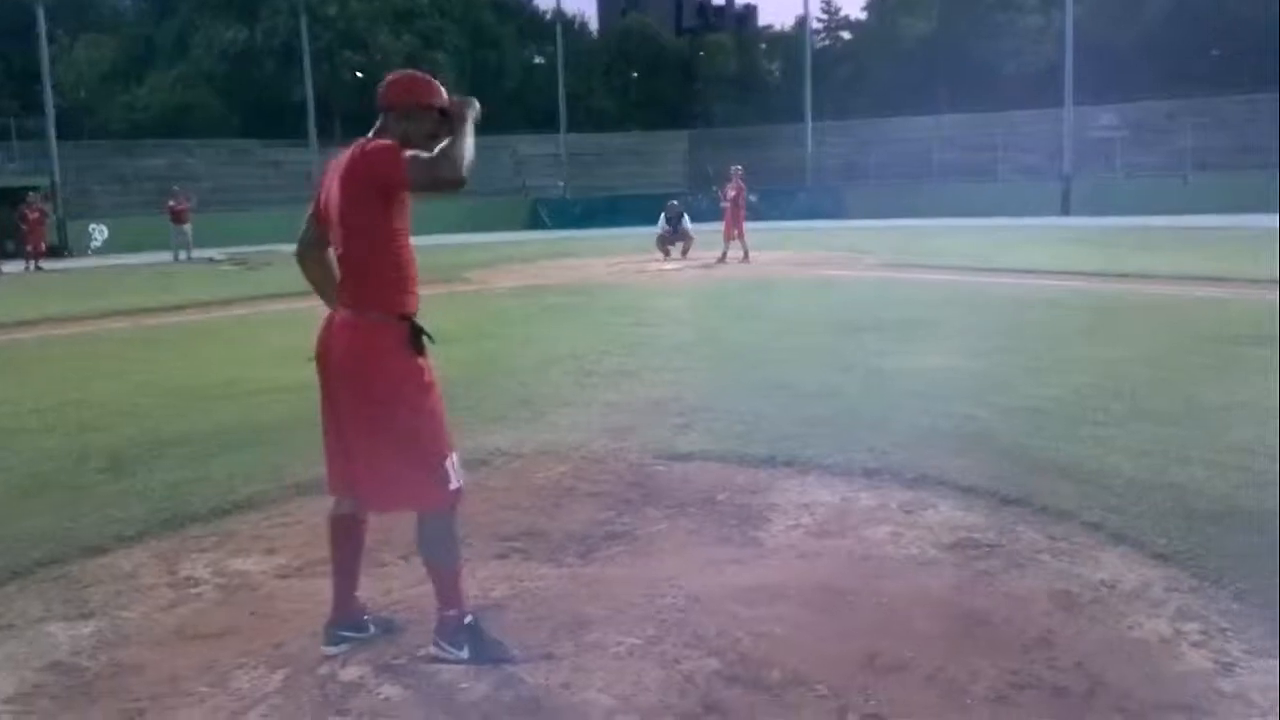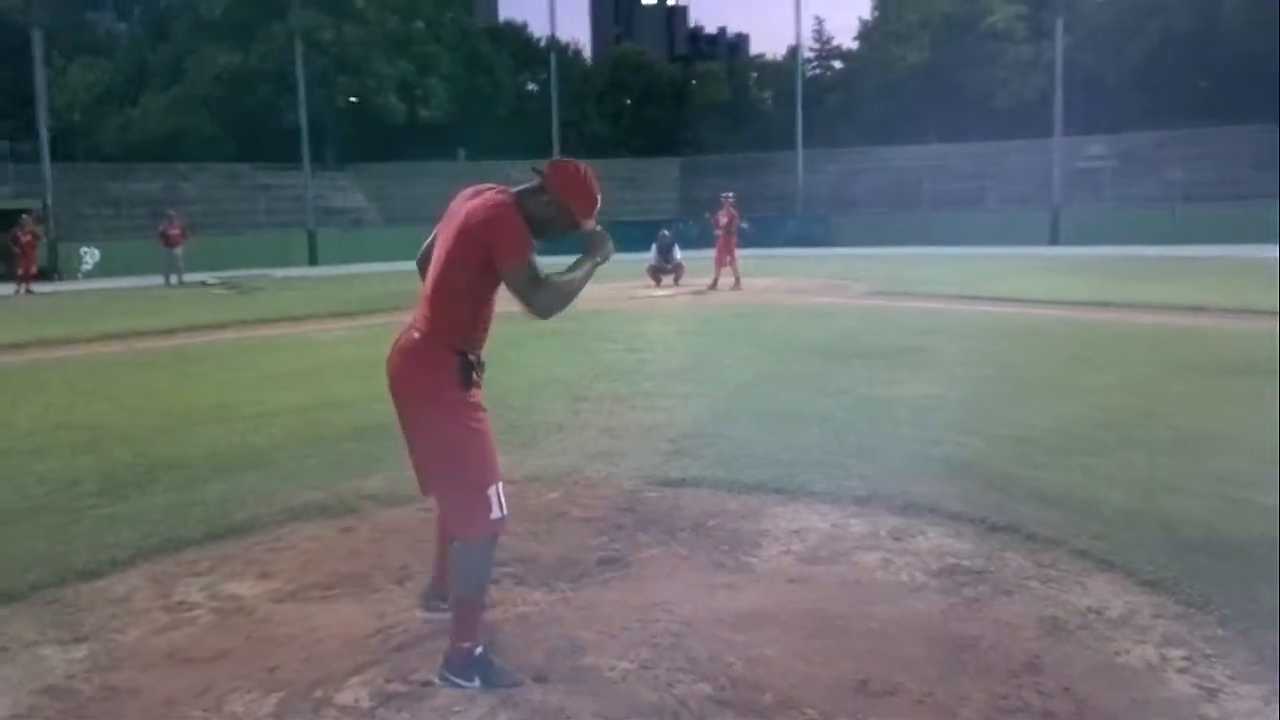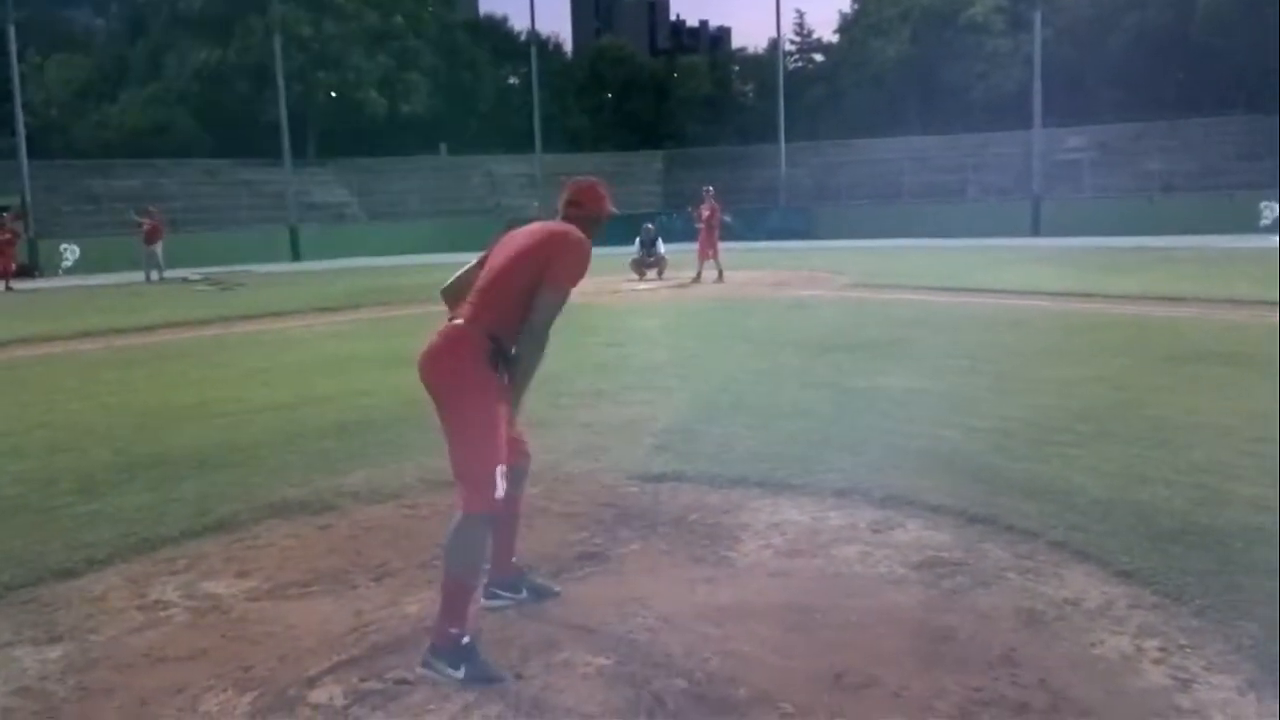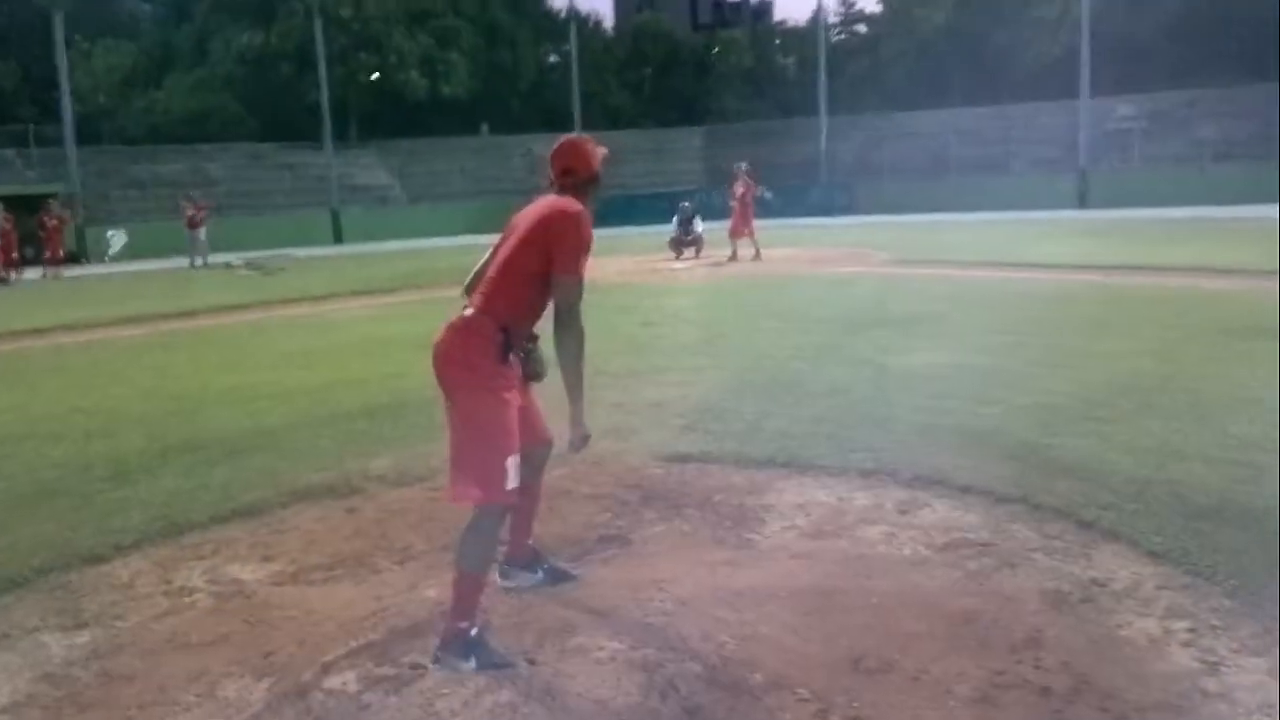
dt=0.7s
person 1, frame 1
left shoulder: (343, 165)
right shoulder: (376, 156)
left elbow: (309, 251)
right elbow: (451, 174)
right wrist: (466, 120)
left hip: (342, 336)
right hip: (383, 342)
left knee: (354, 484)
right knee: (439, 488)
left ankle: (345, 615)
right ankle: (453, 624)
person 1, frame 2
left shoulder: (477, 197)
right shoulder: (502, 216)
left elbow: (425, 262)
right elbow: (542, 301)
right wrist: (595, 258)
left hip: (418, 356)
right hip: (440, 370)
left knee: (460, 486)
right knee: (482, 516)
left ankle: (443, 586)
right ankle: (463, 657)
person 1, frame 3
left shoulder: (523, 235)
right shoulder: (574, 243)
left elbow: (453, 290)
right elbow: (536, 327)
right wrist: (515, 389)
left hip: (456, 352)
right hip: (467, 361)
left knee: (513, 464)
right knee: (484, 497)
left ankle: (503, 577)
right ankle: (448, 643)
person 1, frame 4
left shoulder: (537, 212)
right shoulder: (572, 218)
left elbow: (476, 284)
right elbow: (567, 320)
right wrist: (577, 410)
left hip: (485, 347)
right hip: (478, 355)
left knee: (535, 448)
right knee: (495, 494)
left ankle: (519, 560)
right ankle: (458, 636)
